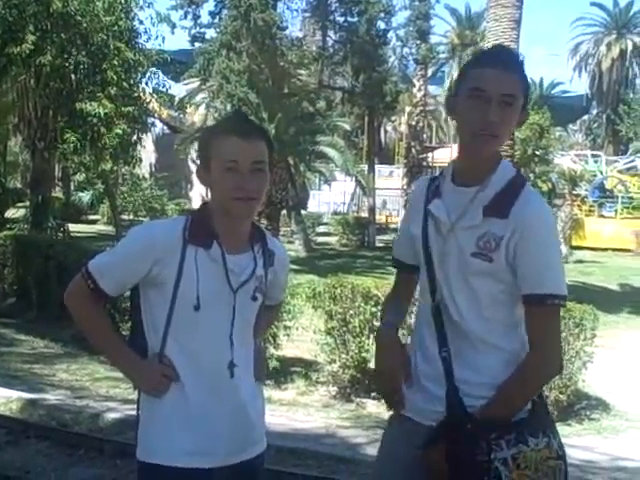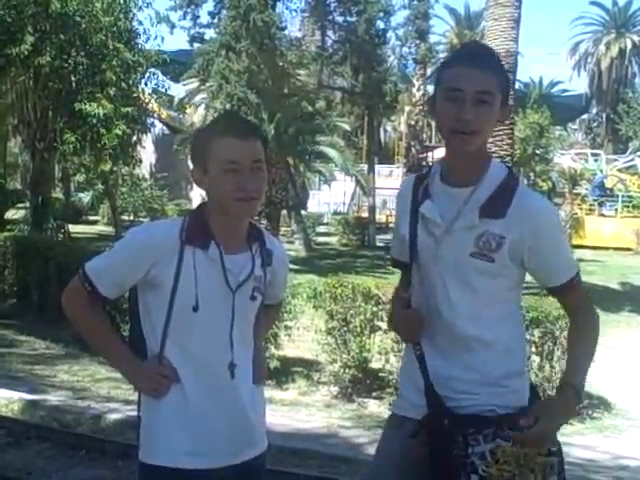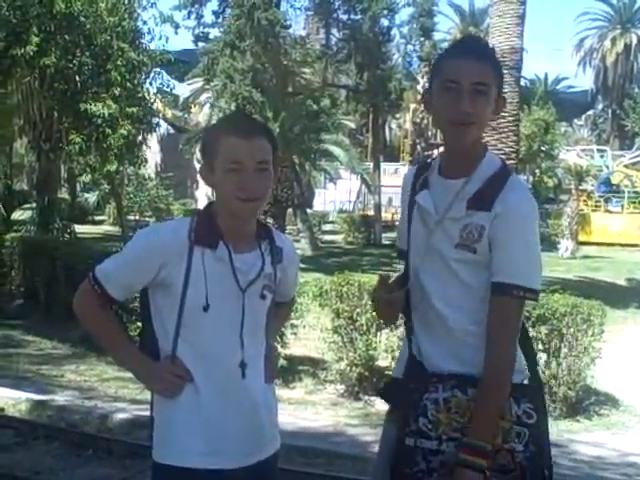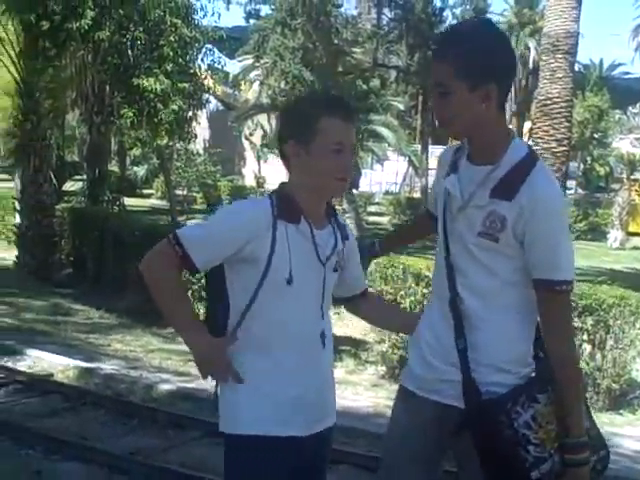
dt=1s
person 1, frame 1
left shoulder: (528, 212)
right shoulder: (423, 195)
left elbow: (547, 357)
right wrist: (387, 334)
left hip: (493, 423)
right hip: (416, 412)
person 1, frame 2
left shoulder: (528, 210)
right shoulder: (411, 193)
left elbow: (583, 313)
left wrist: (566, 398)
right wrist: (400, 310)
left hip: (496, 415)
right hip: (415, 408)
person 1, frame 3
left shoulder: (511, 200)
right shoulder: (415, 181)
left elbow: (503, 336)
right wrist: (391, 294)
left hip: (484, 398)
right hip: (415, 386)
person 1, frame 4
left shoulder: (536, 191)
right shoulder: (449, 165)
left elbow: (557, 326)
left wrist: (575, 441)
right wrist: (374, 247)
left hip: (494, 398)
right hip: (423, 381)
person 2, frame 1
left shoulder: (273, 255)
right shoulder: (157, 240)
right elbow: (80, 297)
left wrist: (252, 346)
right wrist: (133, 366)
left hip: (246, 444)
person 2, frame 2
left shoulder: (272, 254)
right shoulder: (154, 242)
right elbow: (77, 298)
left wrist: (255, 347)
right wrist: (132, 367)
left hip: (247, 446)
person 2, frame 3
left shoulder: (281, 252)
right shoulder: (163, 242)
right elbow: (88, 301)
left wrist: (267, 343)
right wrist: (143, 367)
left hip: (259, 444)
person 2, frame 4
left shoulder: (340, 234)
right shoulder: (250, 219)
left elbow: (358, 299)
right elbow: (157, 265)
right wrist: (200, 342)
left hip: (316, 416)
right hip: (258, 421)
